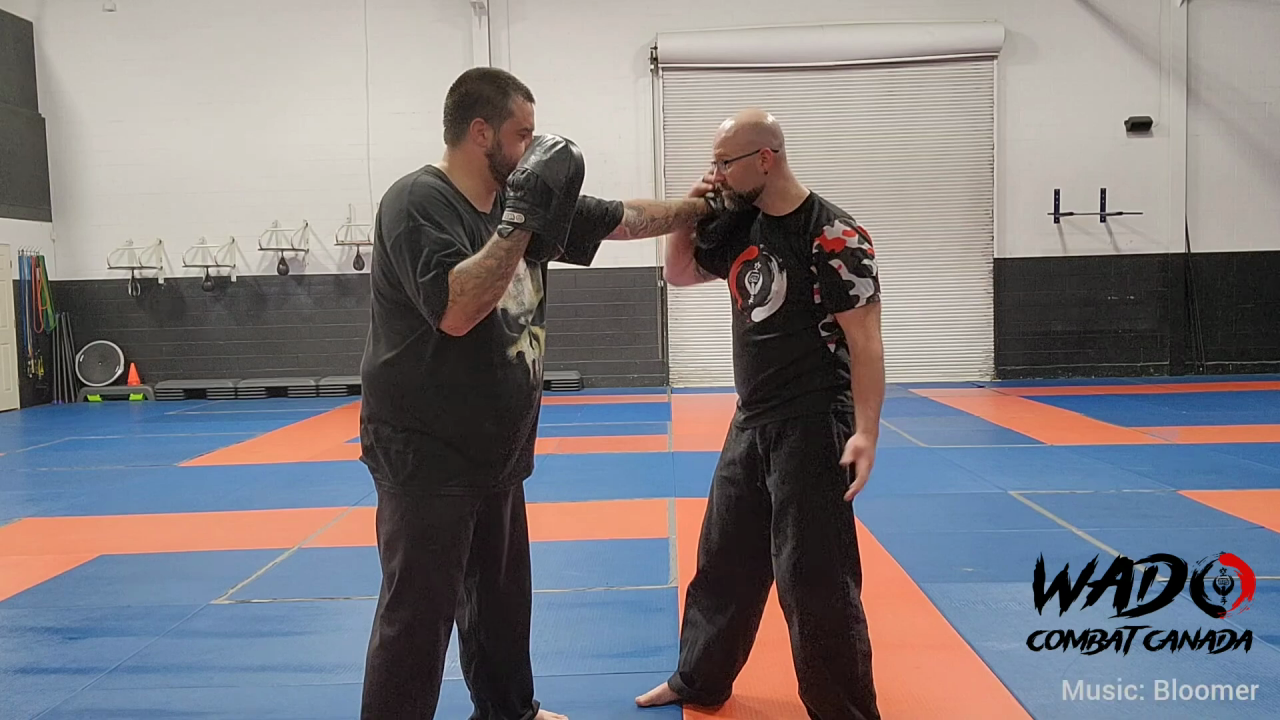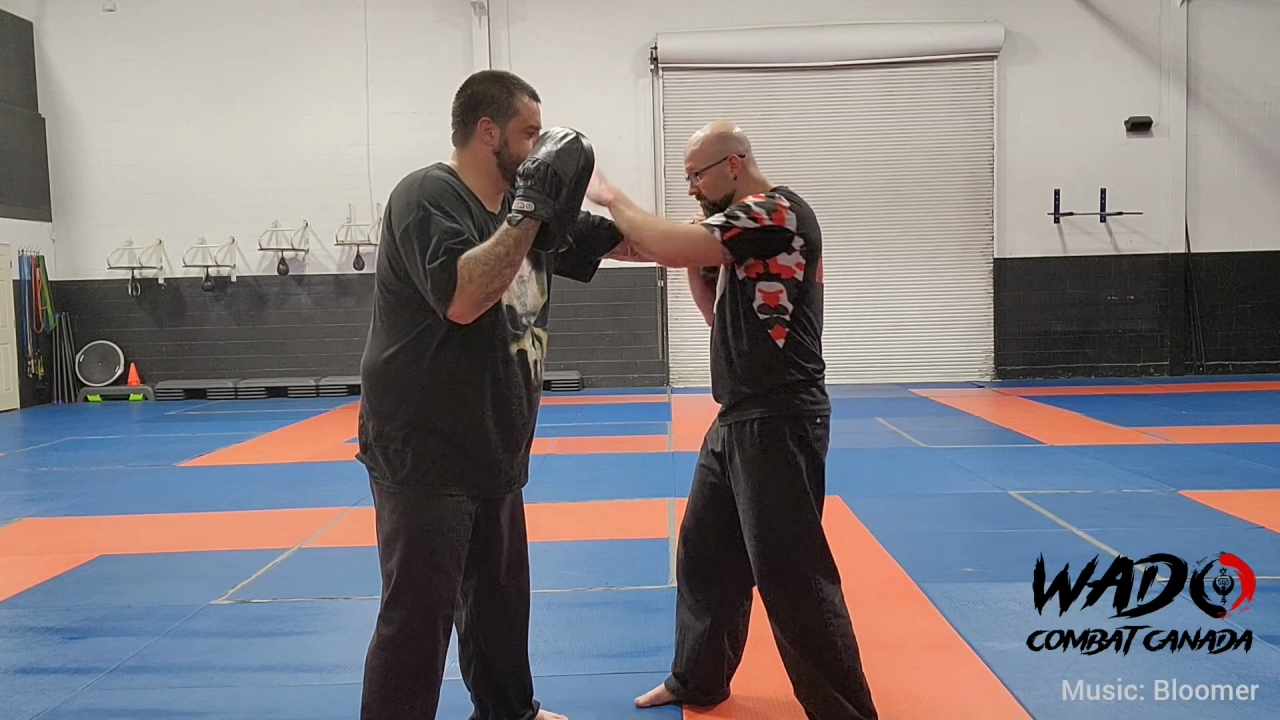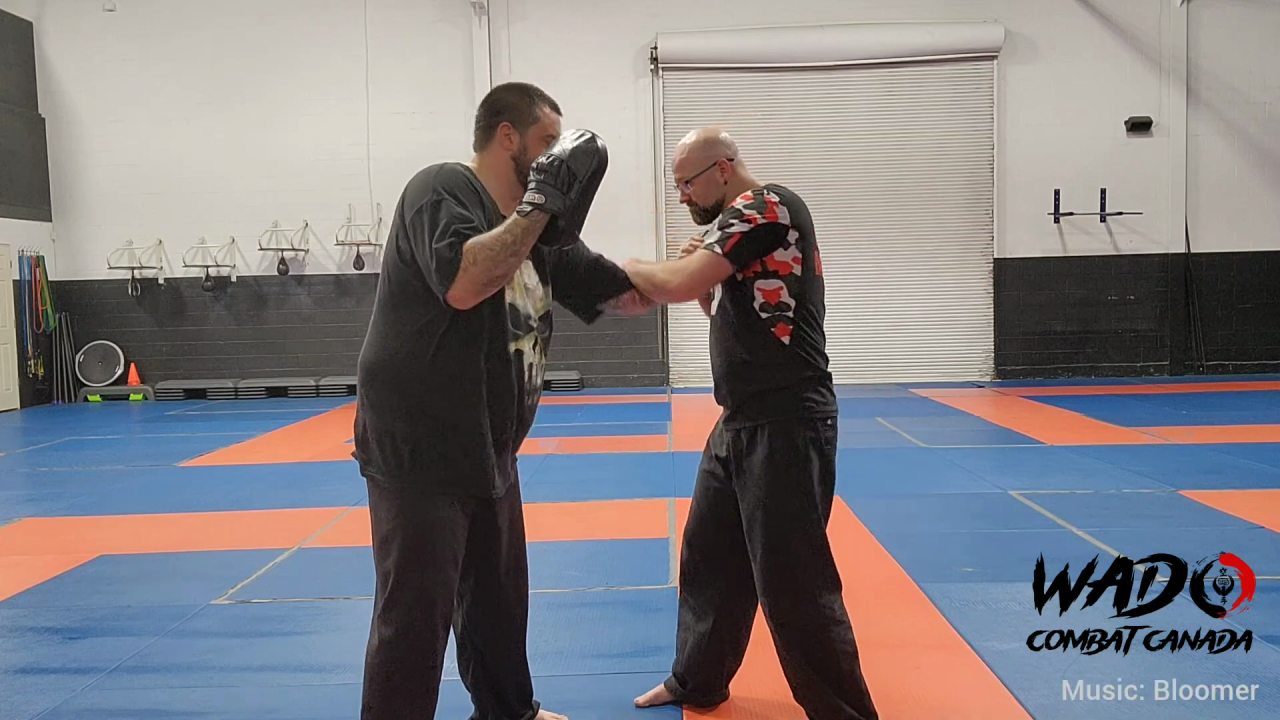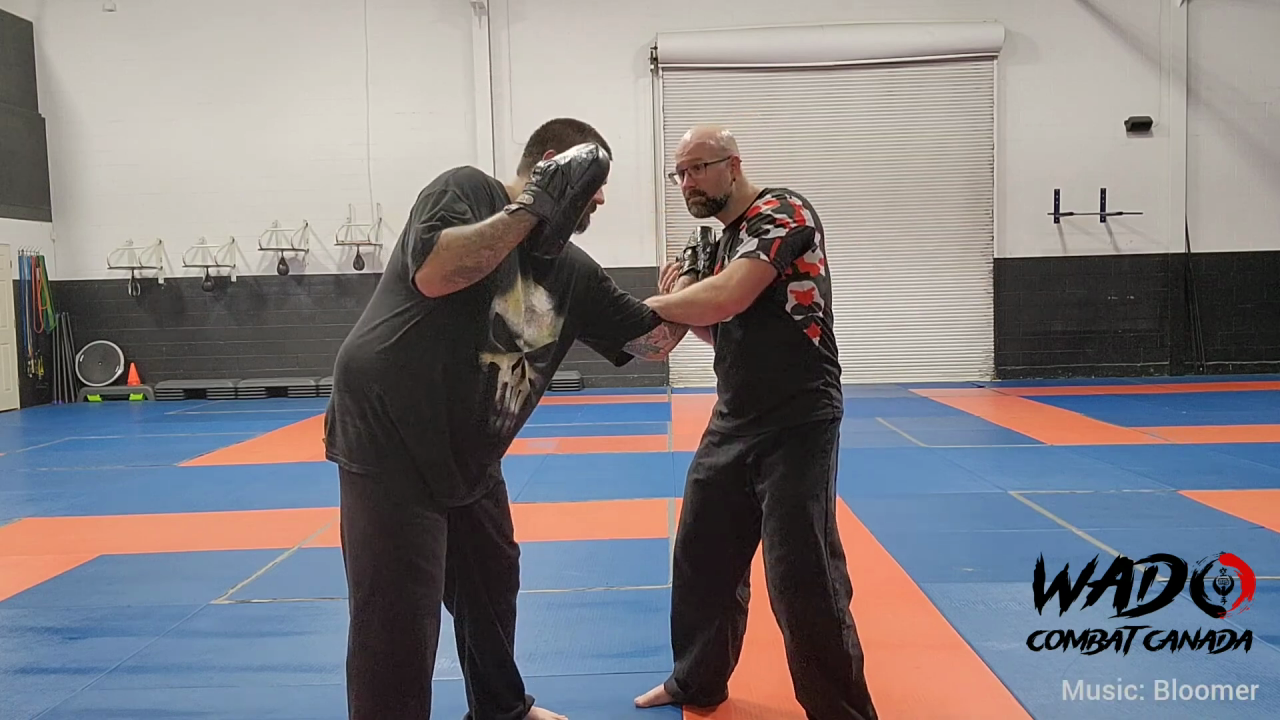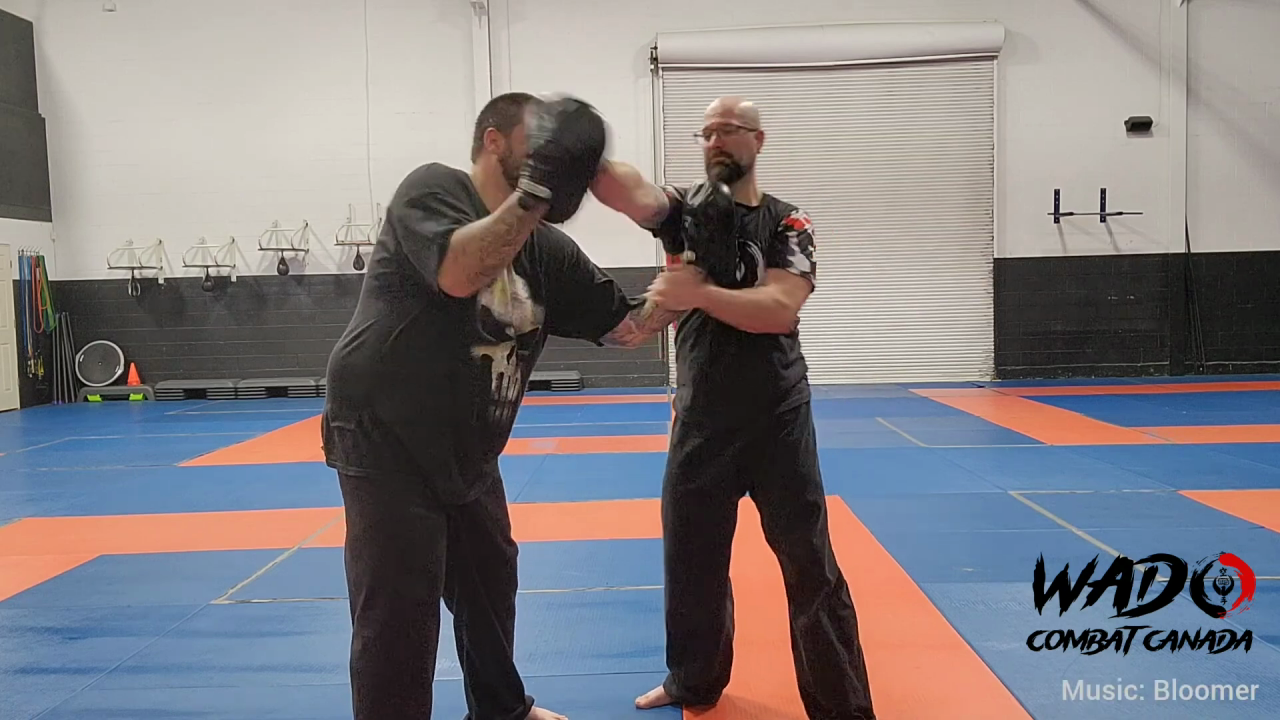
dt=0.7s
person 1, frame 1
left shoulder: (518, 198)
right shoulder: (418, 203)
left elbow: (621, 219)
right elbow: (455, 310)
left wrist: (701, 207)
right wrist: (520, 220)
left hip: (494, 449)
right hip: (426, 454)
left knee: (501, 596)
right knee: (418, 615)
person 1, frame 2
left shoulder: (521, 203)
right shoulder: (427, 196)
left elbow: (620, 238)
right elbow: (463, 299)
right wrist: (529, 210)
left hip: (492, 451)
right hip: (424, 453)
left knee: (501, 598)
right knee: (419, 615)
person 1, frame 3
left shoulder: (540, 230)
right shoulder: (443, 187)
left elbow: (626, 292)
right elbow: (463, 284)
right wrist: (539, 202)
left hip: (487, 449)
right hip: (418, 447)
left knee: (500, 592)
right knee: (415, 614)
person 1, frame 4
left shoulder: (573, 271)
right shoulder: (466, 189)
left elbow: (654, 336)
right elbow: (434, 274)
right wrist: (530, 207)
left hip: (469, 452)
right hip: (389, 436)
left knee: (492, 586)
right knee: (398, 617)
person 1, frame 5
left shoulder: (549, 249)
right shoulder: (434, 188)
left elbow: (627, 324)
right elbow: (458, 272)
right wrist: (537, 193)
left hip: (468, 452)
right hip: (387, 443)
left knee: (491, 588)
right knee: (398, 618)
person 2, frame 1
left shoulder: (832, 233)
right shoulder: (742, 222)
left elbow: (864, 340)
right elbow: (679, 273)
left wrist: (864, 433)
left hip: (811, 429)
right hip: (751, 425)
left knee: (815, 579)
right knee: (723, 560)
person 2, frame 2
left shoulder: (778, 211)
right shoulder: (742, 225)
left elbow: (668, 246)
right elbow: (721, 313)
left wrist: (613, 199)
right wrist: (695, 261)
left hip: (779, 422)
right hip: (738, 419)
left knee: (791, 574)
right knee: (705, 554)
person 2, frame 3
left shoulder: (768, 206)
right shoulder: (735, 228)
left elbow: (680, 284)
left wrist: (632, 270)
right wrist: (696, 274)
left hip: (786, 423)
right hip: (741, 421)
left knee: (792, 581)
right knee: (709, 556)
person 2, frame 4
left shoulder: (782, 212)
right shoulder: (715, 245)
left elbow: (726, 298)
left wrist: (656, 304)
right wrist: (680, 295)
left hip: (797, 426)
right hip: (732, 423)
left knee: (802, 578)
right knee: (701, 558)
person 2, frame 5
left shoulder: (788, 224)
right shoulder: (686, 208)
left elbow: (780, 312)
right elbow: (628, 191)
left wrist: (702, 294)
left hip: (778, 419)
right hip: (701, 422)
left knee: (810, 565)
right knee: (690, 561)
